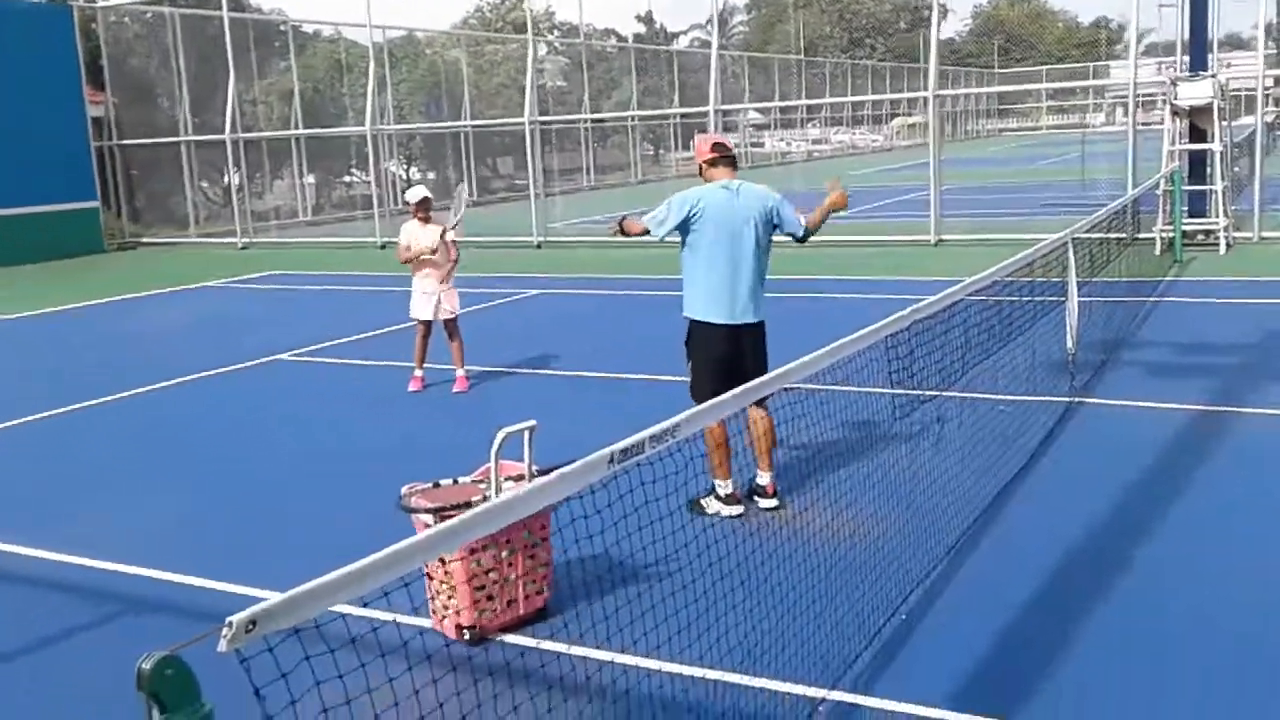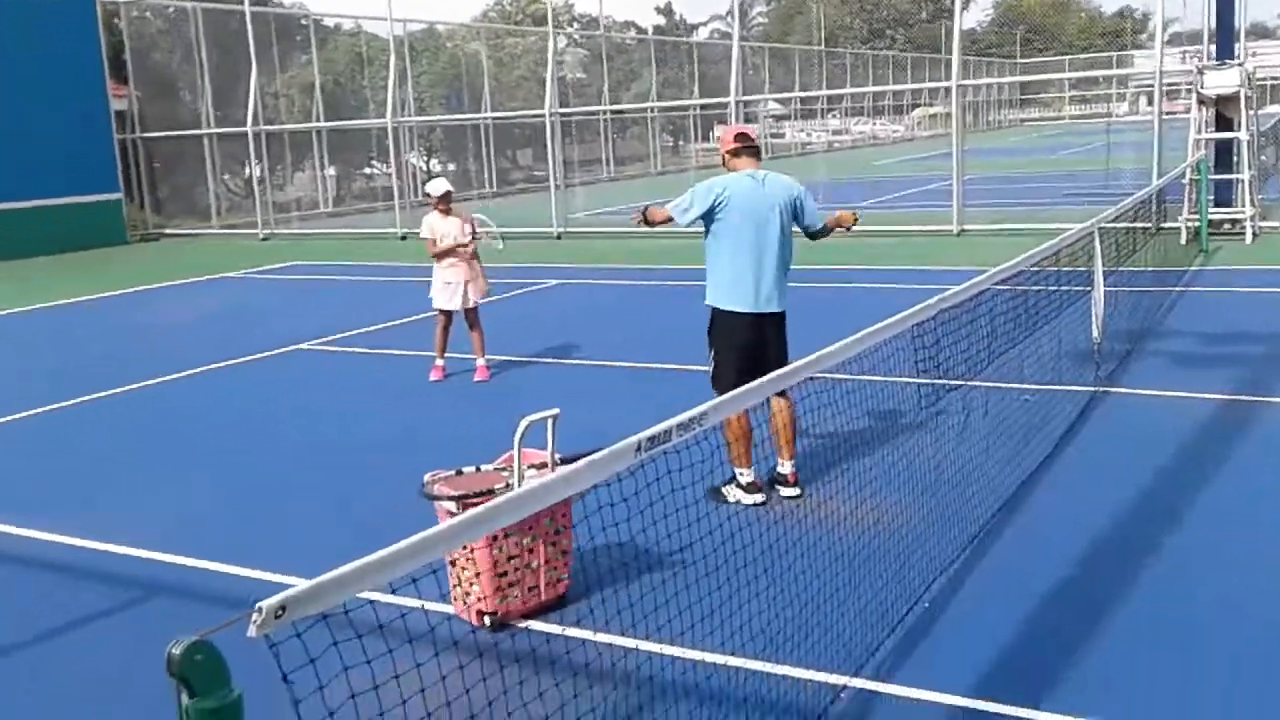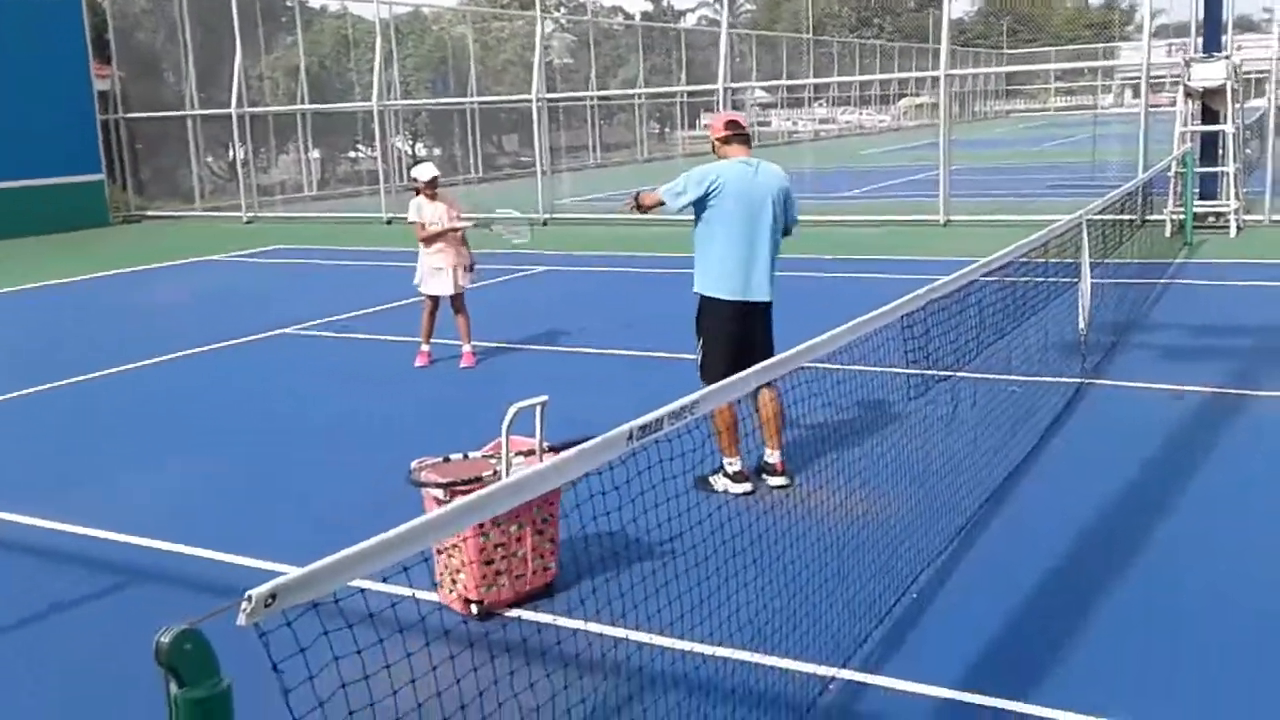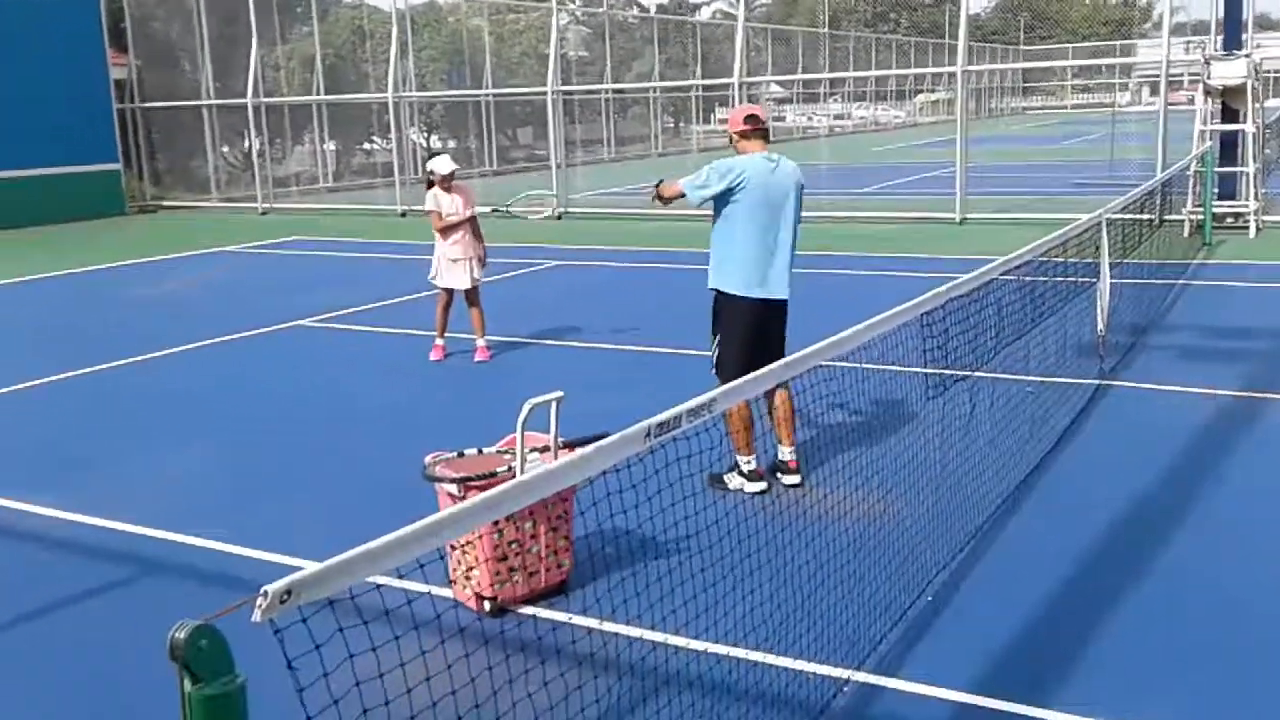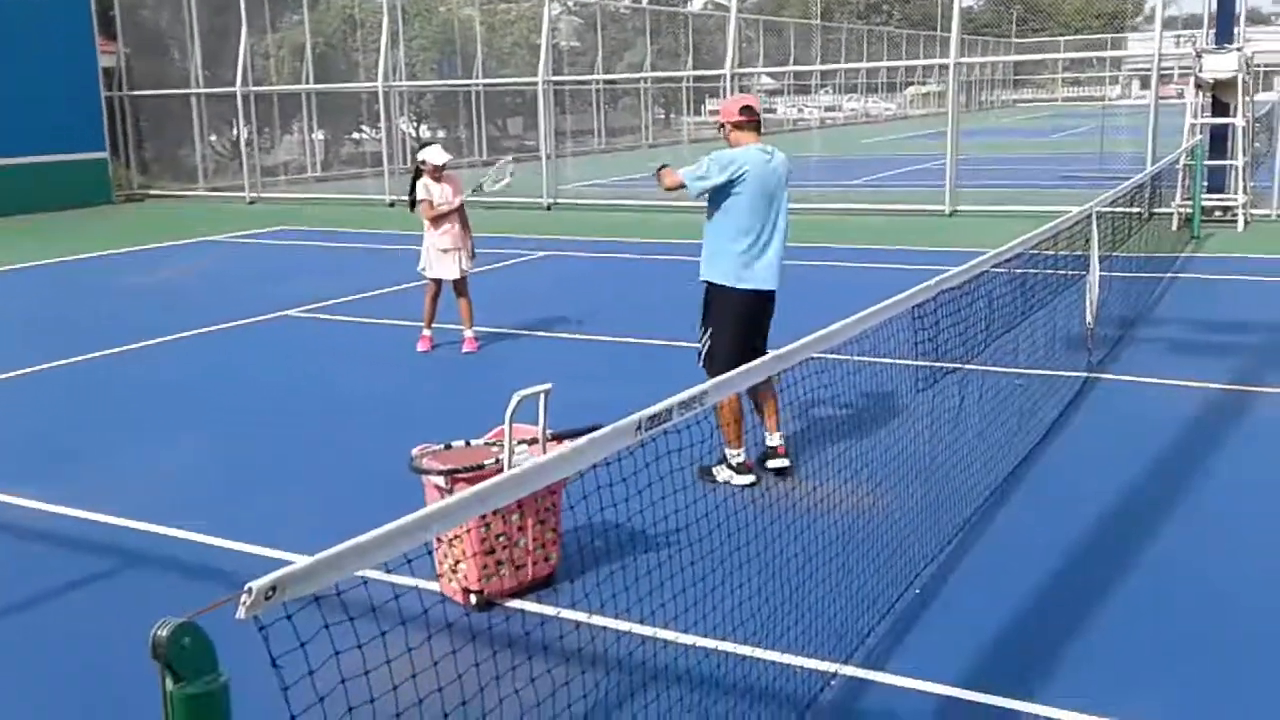
dt=0.1s
person 1, frame 1
left shoulder: (692, 199)
right shoulder: (766, 197)
left elbow: (639, 227)
right elbow: (803, 230)
left wrist: (622, 224)
right wrist: (830, 205)
left hip: (708, 320)
right hip: (750, 318)
right knee: (756, 402)
left ankle: (724, 494)
right ankle: (766, 485)
person 1, frame 2
left shoulder: (718, 188)
right shoulder: (789, 188)
left elbow: (662, 216)
right elbow: (817, 229)
left wrist: (645, 213)
right wrist: (841, 221)
left hip: (731, 309)
right hip: (772, 308)
left knee: (732, 397)
right knee: (778, 391)
left ankle: (745, 482)
right ankle: (787, 473)
person 1, frame 3
left shoulder: (710, 175)
right shoulder: (778, 178)
left elbow: (650, 200)
right elbow: (786, 229)
left wrist: (639, 199)
left hip: (720, 296)
right hip: (759, 296)
left knee: (718, 386)
right knee: (762, 381)
left ankle: (733, 471)
right ankle: (774, 463)
person 1, frame 4
left shoulder: (732, 169)
right shoulder: (792, 173)
left elbow: (671, 191)
left wrist: (660, 188)
left hip: (736, 293)
right hip: (775, 293)
left knee: (733, 384)
right knee: (776, 378)
left ankle: (747, 470)
right ankle: (788, 461)
person 1, frame 5
left shoulder: (731, 160)
right shoulder: (779, 163)
left elbow: (672, 182)
left wrist: (663, 169)
right wrist: (706, 173)
left hip: (728, 283)
right hip: (763, 283)
left knee: (722, 374)
right knee: (753, 366)
left ankle: (735, 462)
right ankle: (776, 446)
person 2, frame 1
left shoulder: (442, 225)
right shoulder: (407, 228)
left elbow: (454, 254)
right elbow: (402, 258)
left wrist: (449, 267)
right wrist: (423, 250)
left hip: (445, 285)
right hip: (423, 287)
left knee: (452, 330)
right knee: (422, 331)
left ankle: (460, 374)
right ankle: (418, 374)
person 2, frame 2
left shoulder: (462, 217)
right shoulder: (429, 220)
left elbow: (472, 248)
right elbow: (432, 251)
left wrist: (481, 274)
right wrist: (455, 244)
left hip: (467, 276)
right hip: (444, 278)
left knee: (473, 320)
right knee: (443, 322)
left ankle: (481, 363)
right ankle: (439, 363)
person 2, frame 3
left shoulder: (447, 200)
right shoulder: (416, 204)
left elbow: (460, 230)
right elbow: (422, 236)
left wrist: (468, 255)
right wrist: (448, 228)
left hip: (454, 260)
right hip: (431, 262)
left knee: (459, 306)
right knee: (430, 307)
left ankle: (467, 349)
right ankle: (424, 349)
person 2, frame 4
left shoulder: (463, 190)
right shoulder: (433, 195)
left elbow: (474, 222)
right elbow: (438, 226)
left wrist: (482, 247)
right wrist: (464, 217)
left hip: (469, 252)
right hip: (447, 254)
left knee: (473, 299)
right knee: (444, 300)
left ankle: (481, 343)
right ankle: (439, 343)
person 2, frame 5
left shoulder: (452, 180)
right shoulder: (423, 185)
left elbow: (462, 213)
right elbow: (429, 215)
left wrist: (469, 240)
right wrist: (452, 206)
left hip: (458, 243)
right hip: (436, 245)
left knee: (462, 290)
right knee: (433, 290)
left ankle: (469, 334)
right ankle: (426, 334)
